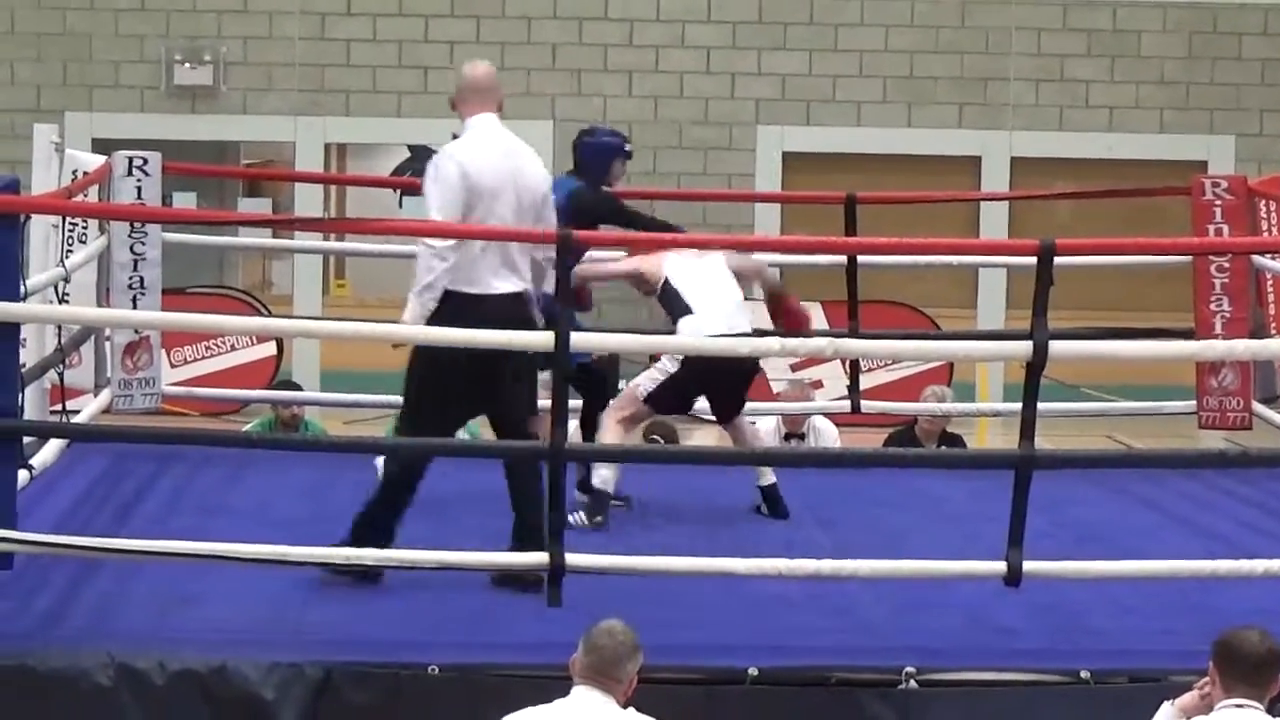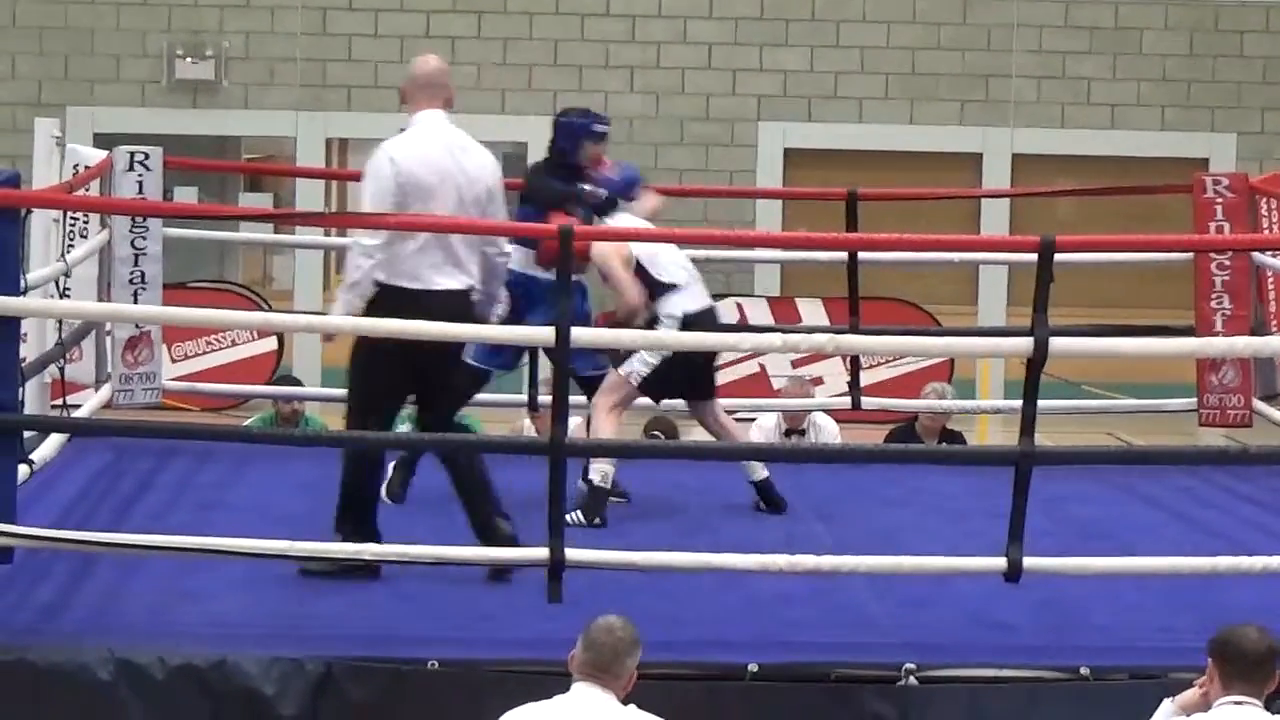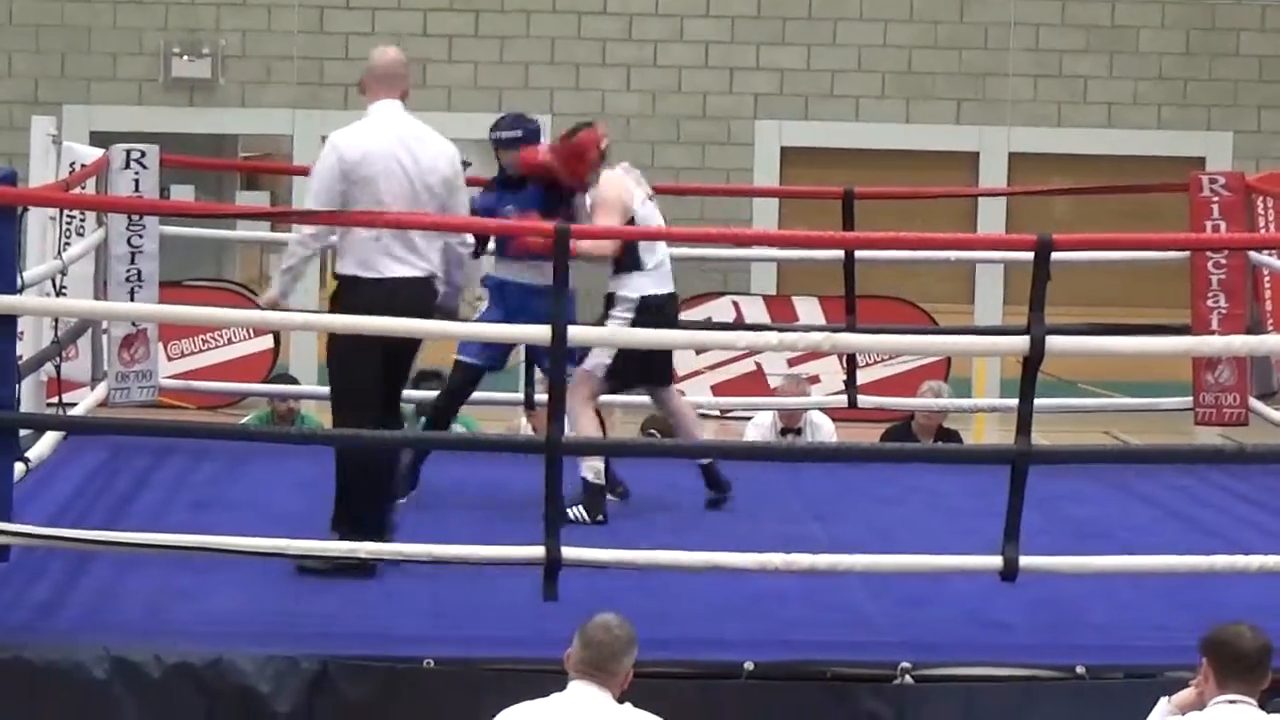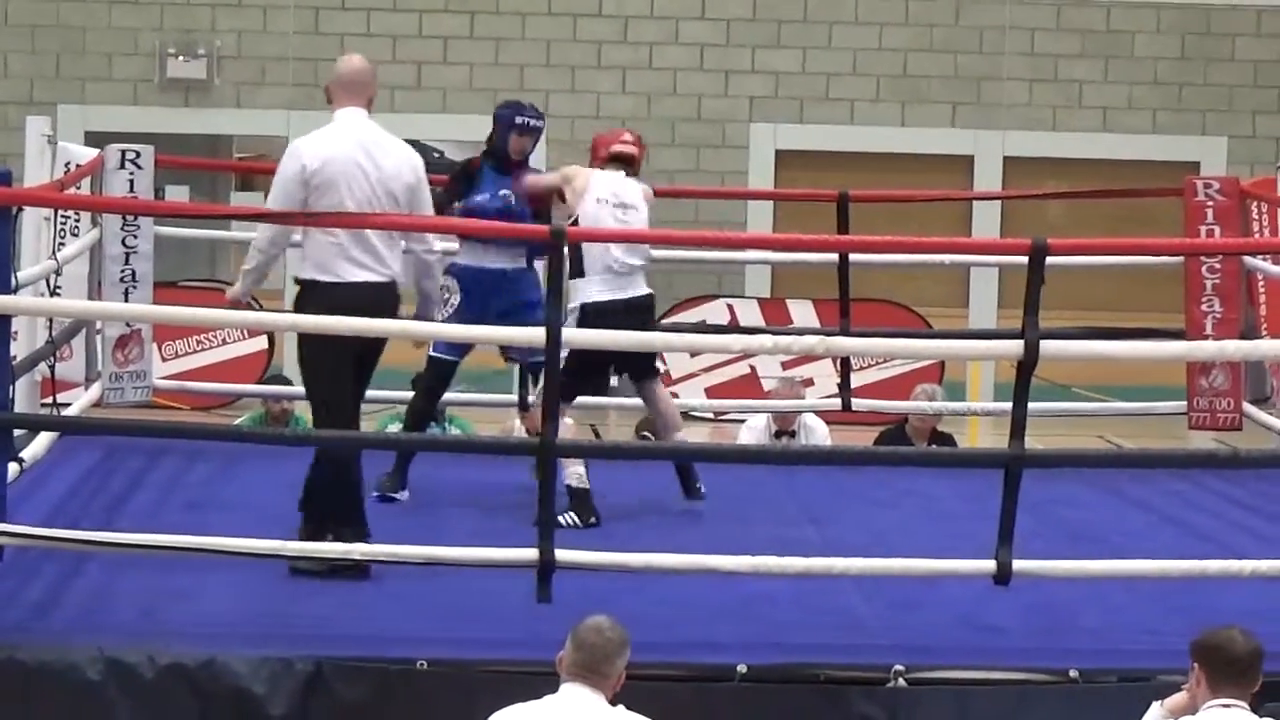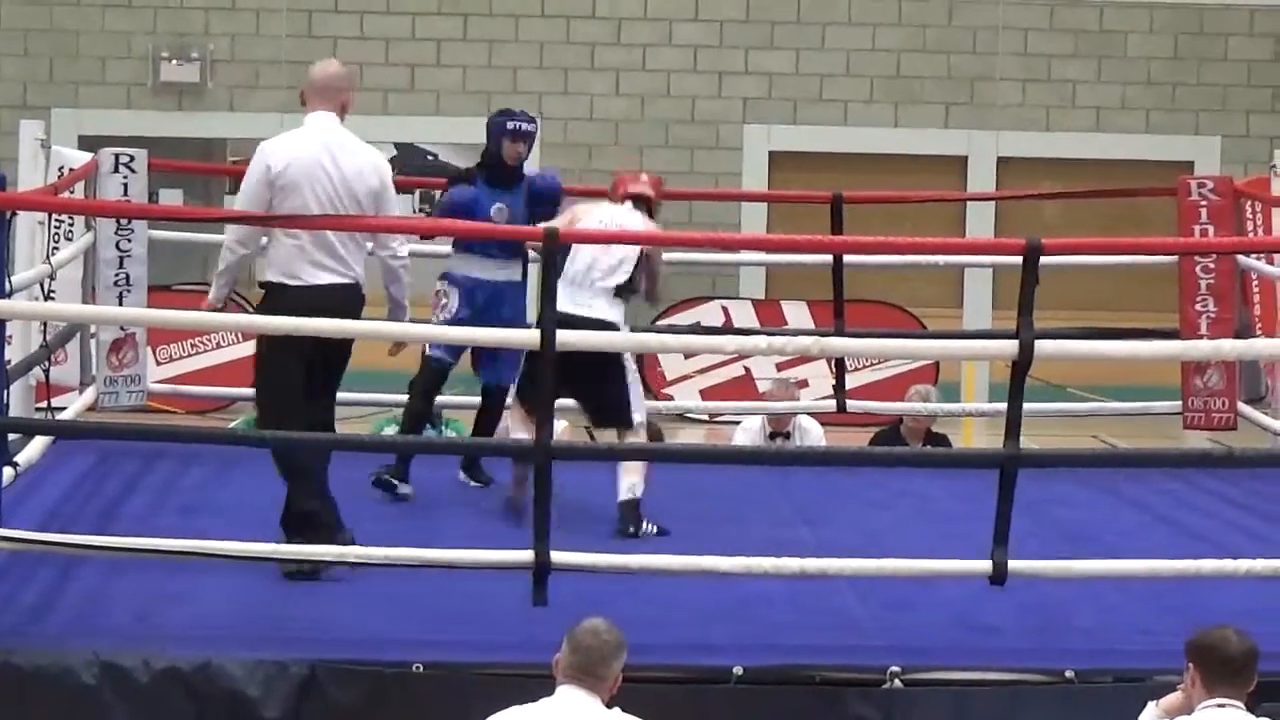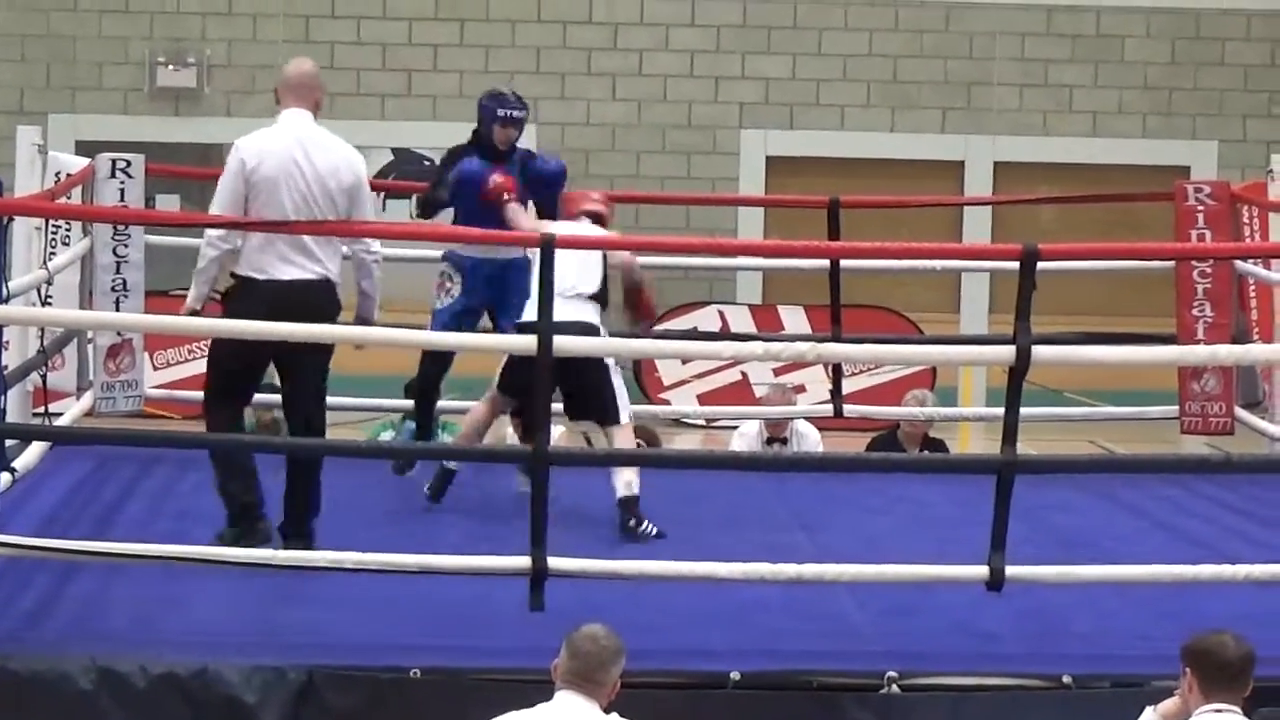
dt=0.2s
person 1, frame 1
left shoulder: (454, 158)
right shoulder: (534, 163)
left elbow: (439, 245)
right elbow: (544, 254)
left wrist: (413, 312)
left hip: (462, 311)
right hip: (511, 313)
left knee: (418, 430)
right knee: (515, 436)
left ankle: (367, 546)
right ankle: (531, 556)
person 1, frame 2
left shoulder: (394, 154)
right shoulder: (482, 159)
left elbow: (370, 242)
right elbow: (497, 250)
left wrist: (342, 309)
right wrist: (484, 309)
left hip: (400, 304)
right hip: (455, 306)
left knee: (368, 424)
right knee: (442, 423)
left ankle: (358, 544)
right ankle: (495, 530)
person 1, frame 3
left shoulder: (345, 143)
right shoulder: (441, 148)
left elbow: (314, 229)
right elbow: (459, 239)
left wrist: (280, 289)
right wrist: (452, 299)
left hip: (363, 294)
right hip: (417, 295)
left knee: (356, 418)
right knee: (385, 412)
left ankle: (360, 542)
right ankle: (368, 523)
person 1, frame 4
left shoulder: (307, 149)
right shoulder: (405, 156)
left elbow: (273, 232)
right elbow: (425, 246)
left wrist: (242, 287)
right wrist: (427, 308)
left hip: (326, 297)
right hip: (379, 298)
left knee: (334, 422)
right knee: (342, 414)
left ankle: (349, 543)
right ankle: (318, 520)
person 1, frame 5
left shoulder: (275, 152)
right shoulder: (372, 160)
left elbow: (241, 233)
right elbow: (392, 248)
left wrist: (217, 294)
right wrist: (399, 314)
left hip: (287, 298)
right hip: (342, 302)
left knee: (280, 420)
right knee: (316, 417)
left ankle: (325, 524)
right ankle: (302, 528)
person 1, frame 6
left shoulder: (249, 149)
right shoulder: (347, 157)
left elbow: (220, 233)
right elbow: (365, 246)
left wrist: (196, 296)
right wrist: (367, 310)
left hip: (255, 295)
right hip: (316, 298)
left knee: (223, 409)
right knee: (306, 421)
left ankle: (247, 520)
right ankle: (298, 532)
person 2, frame 1
left shoulder: (562, 188)
right shoulder: (589, 198)
right elbow: (648, 226)
left hip: (542, 298)
right hip: (536, 302)
left knee: (599, 385)
left ankle: (590, 477)
person 2, frame 2
left shoulder: (589, 182)
right shoulder: (541, 174)
right wrist: (605, 192)
left hip: (567, 290)
right hip: (522, 288)
left knee: (597, 384)
right knee: (468, 382)
person 2, frame 3
left shoulder: (560, 188)
right shoulder: (494, 191)
right elbow: (474, 249)
right wrist: (482, 224)
left hip: (548, 297)
right hip: (502, 293)
right knee: (461, 382)
right ankle: (411, 469)
person 2, frame 4
right shoulder: (471, 171)
right wrist: (467, 211)
left hip: (518, 285)
right hip: (470, 280)
left knee: (546, 369)
right knee: (435, 377)
right ankle: (399, 472)
person 2, frame 5
left shoulder: (533, 188)
right shoulder: (465, 182)
left wrist: (549, 215)
right wrist: (446, 212)
left hip: (507, 293)
right hip: (461, 287)
left knee: (497, 388)
right knee: (431, 376)
left ankle: (471, 459)
right ankle: (399, 467)
person 2, frame 6
left shoulder: (527, 161)
right shoulder: (459, 159)
left elbow: (549, 214)
right elbow: (424, 210)
left wrist: (552, 190)
right wrist: (450, 192)
left hip: (512, 268)
right hip: (466, 266)
right knee: (435, 359)
right ankle: (422, 437)
person 3, frame 1
left shoulder: (646, 263)
right shoulder: (714, 259)
left elbow: (583, 273)
right elbow: (761, 271)
right wrist: (781, 299)
left hip: (699, 352)
left knee: (615, 417)
right knee: (732, 420)
left ankle: (597, 505)
right ankle: (773, 498)
person 3, frame 2
left shoulder: (601, 247)
right shoulder: (625, 222)
left elbow: (633, 304)
left wrist: (619, 322)
left hip: (679, 326)
right hip: (702, 317)
left knee: (605, 404)
right knee: (708, 412)
left ankle: (593, 504)
right ankle: (768, 492)
person 3, frame 3
left shoulder: (610, 186)
right shoulder: (620, 177)
left elbow: (606, 249)
left wrist: (556, 242)
left hip: (637, 304)
right hip: (660, 300)
left knee: (579, 394)
right knee: (663, 393)
left ankle: (594, 499)
right ankle: (713, 477)
person 3, frame 4
left shoulder: (578, 177)
right shoulder: (643, 192)
left elbow: (528, 186)
left hip: (590, 309)
right hip: (637, 304)
left knee: (554, 405)
right knee: (651, 384)
left ankle: (581, 502)
right ankle: (687, 475)
person 3, frame 5
left shoulder: (587, 209)
right shoulder: (651, 231)
right elbow: (650, 292)
left hip: (559, 318)
right hip: (604, 328)
left knee: (523, 408)
right knee: (632, 430)
left ankle: (521, 480)
right ankle: (630, 513)
person 3, frame 6
left shoulder: (541, 229)
right shoulder: (606, 238)
left elbow: (513, 215)
right elbow: (629, 265)
left wrist: (507, 197)
right wrist: (640, 303)
left hip: (532, 327)
right hip: (581, 331)
left knee: (495, 402)
right knee: (620, 427)
left ankle: (445, 476)
right ankle: (630, 510)
